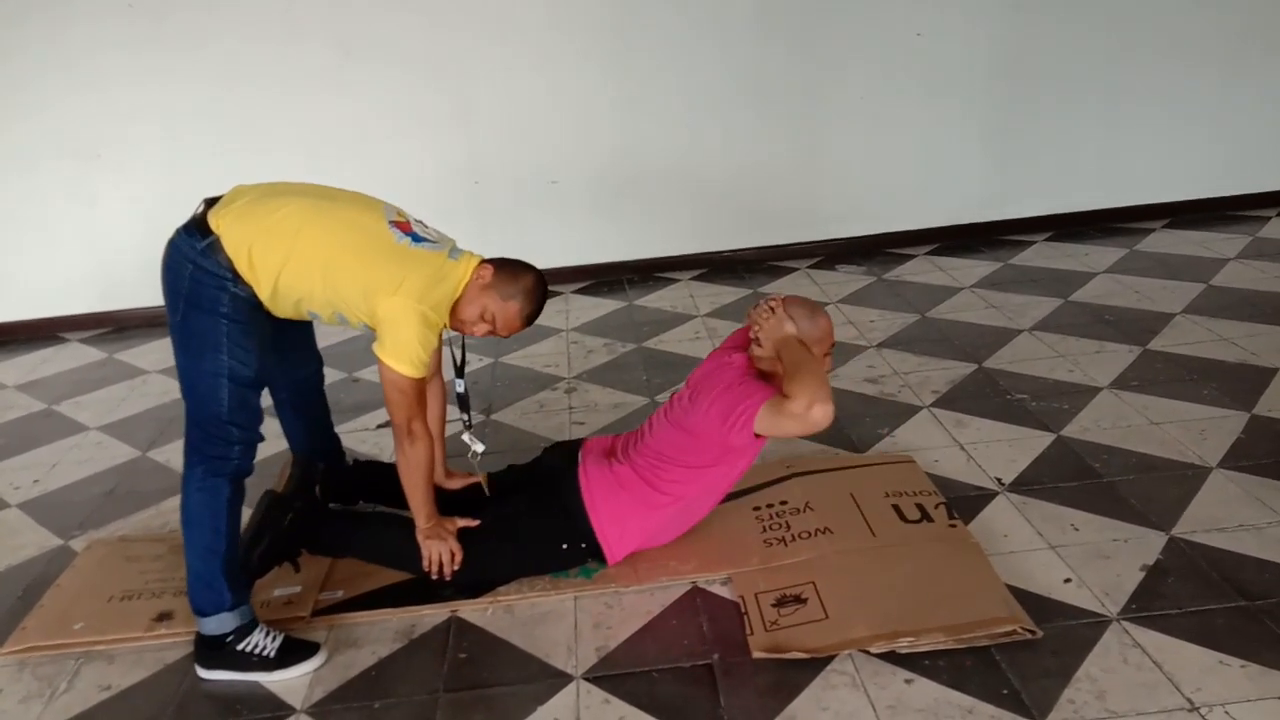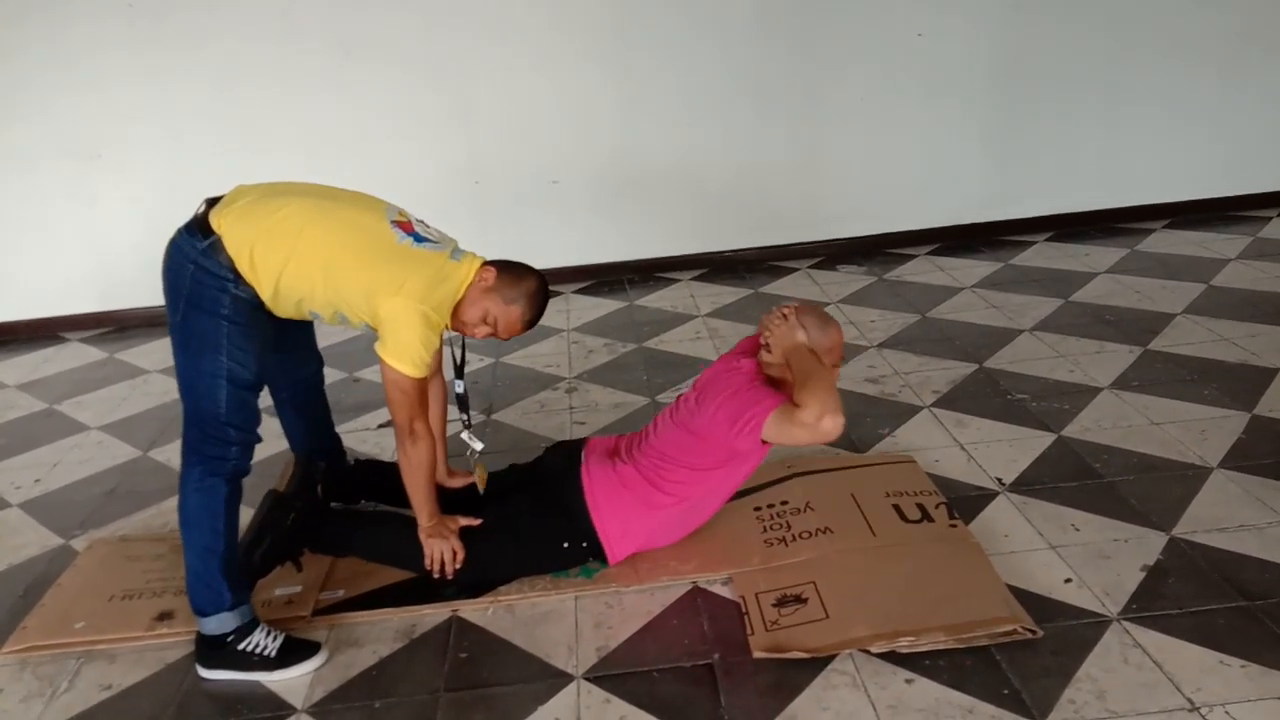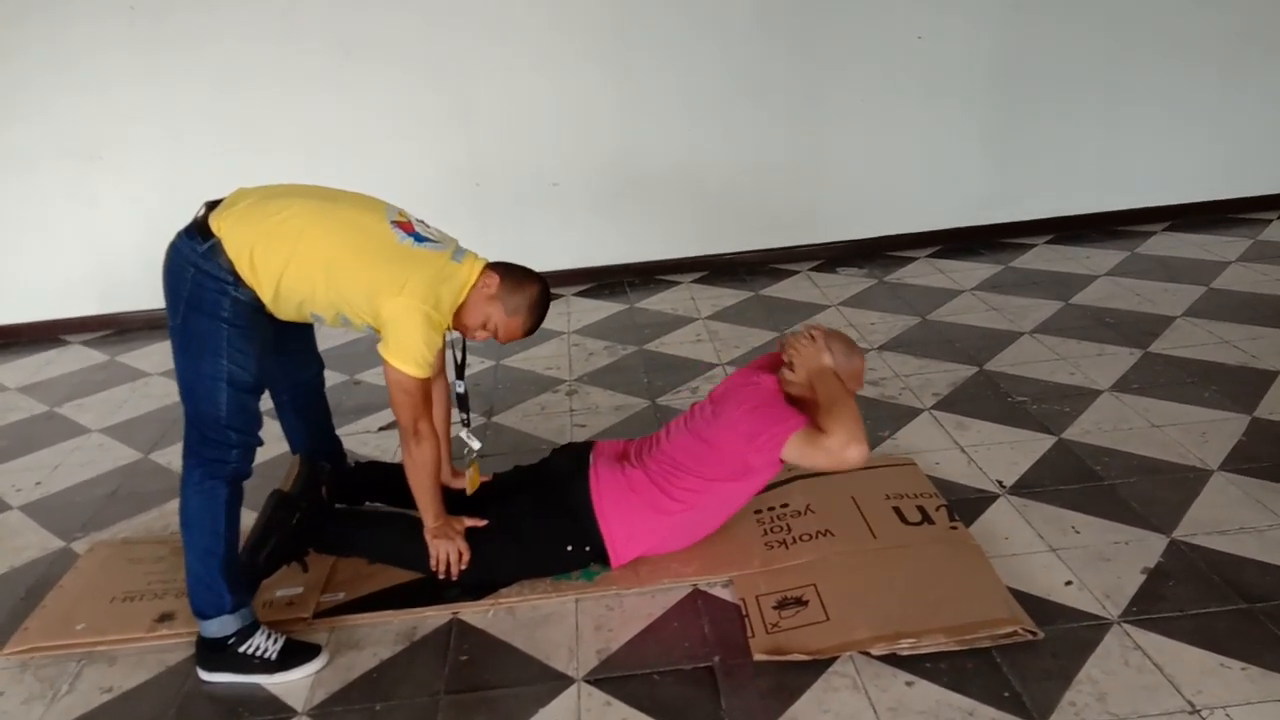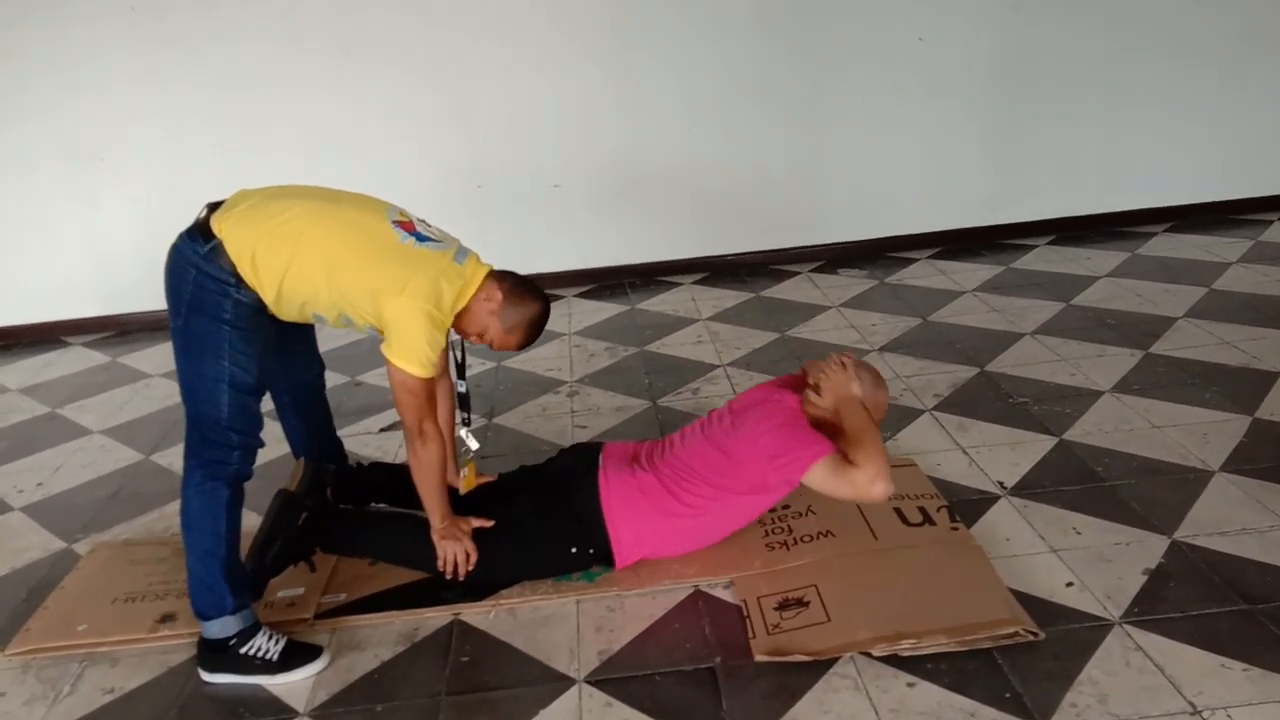
dt=0.1s
person 1, frame 1
left shoulder: (741, 353)
right shoulder: (740, 395)
left elbow: (768, 332)
right elbow: (814, 411)
right wrist: (789, 341)
left hip: (577, 469)
right hip: (579, 523)
left knee: (455, 500)
right knee: (450, 562)
left ankle: (326, 481)
right ankle: (296, 526)
person 1, frame 2
left shoulder: (750, 358)
right shoulder: (748, 399)
left elbow: (780, 335)
right elbow: (824, 421)
right wrist: (801, 349)
left hip: (581, 468)
right hip: (582, 522)
left knee: (456, 499)
right knee: (451, 560)
left ankle: (331, 480)
right ankle: (301, 525)
person 1, frame 3
left shoulder: (763, 377)
right shoulder: (767, 415)
left elbow: (790, 356)
right elbow: (849, 450)
right wrist: (821, 378)
left hip: (584, 471)
right hip: (586, 526)
left knee: (461, 502)
left ankle: (330, 482)
right ankle: (307, 527)
person 1, frame 4
left shoulder: (782, 393)
right shoulder: (787, 433)
left elbow: (813, 379)
right elbow: (873, 483)
left wrist: (830, 389)
right wrist: (849, 401)
left hip: (593, 472)
right hip: (595, 528)
left knee: (468, 502)
left ankle: (336, 485)
right ankle: (312, 528)
person 2, frame 1
left shoulder: (446, 270)
right shoulder: (413, 303)
left elbow: (430, 377)
right elbow: (409, 428)
left wrist: (439, 471)
right wrist: (427, 525)
left hip: (251, 245)
right hip: (212, 268)
left knee: (303, 386)
right knee: (224, 447)
right ankle: (223, 632)
person 2, frame 2
left shoulder: (447, 271)
right shoulder: (415, 303)
left elbow: (431, 377)
right elbow: (411, 428)
left wrist: (441, 471)
right wrist: (430, 524)
left hip: (250, 243)
right hip: (213, 268)
left knee: (303, 387)
right knee: (222, 448)
right ankle: (223, 632)
person 2, frame 3
left shoulder: (453, 270)
right shoulder: (418, 305)
left elbow: (433, 379)
right elbow: (416, 430)
left wrist: (446, 473)
right wrist: (435, 525)
left hip: (253, 249)
right hip: (213, 271)
left knee: (303, 387)
right knee: (223, 450)
right ankle: (224, 635)
person 2, frame 4
left shoulder: (456, 272)
right shoulder: (420, 305)
left elbow: (437, 379)
right elbow: (421, 429)
left wrist: (450, 474)
right wrist: (443, 525)
left hip: (252, 248)
right hip: (216, 273)
left knee: (304, 390)
right knee: (224, 452)
right ankle: (225, 635)
